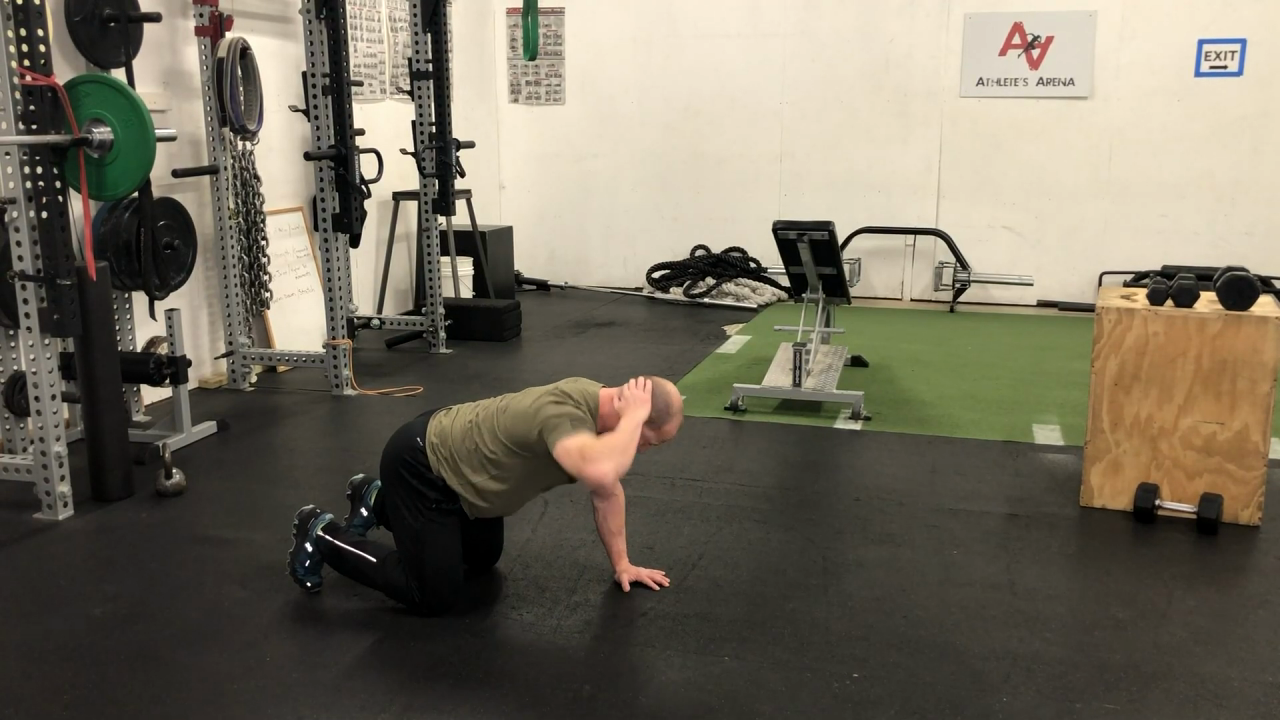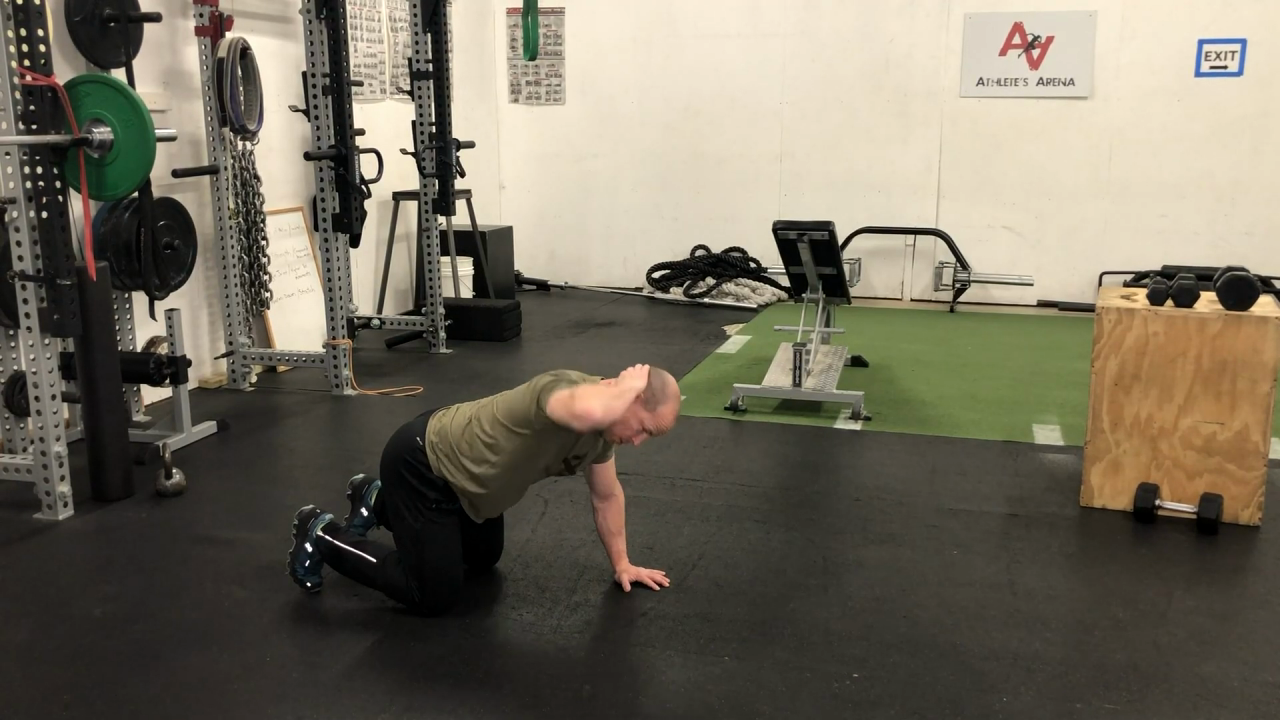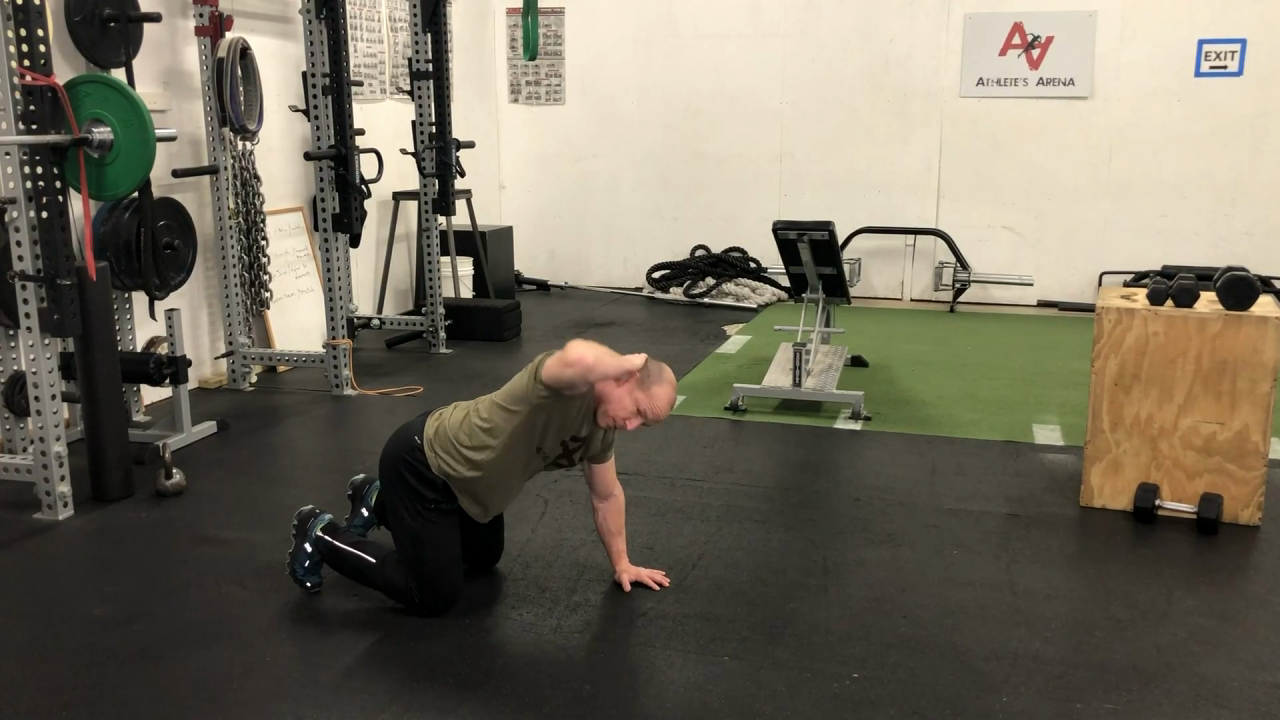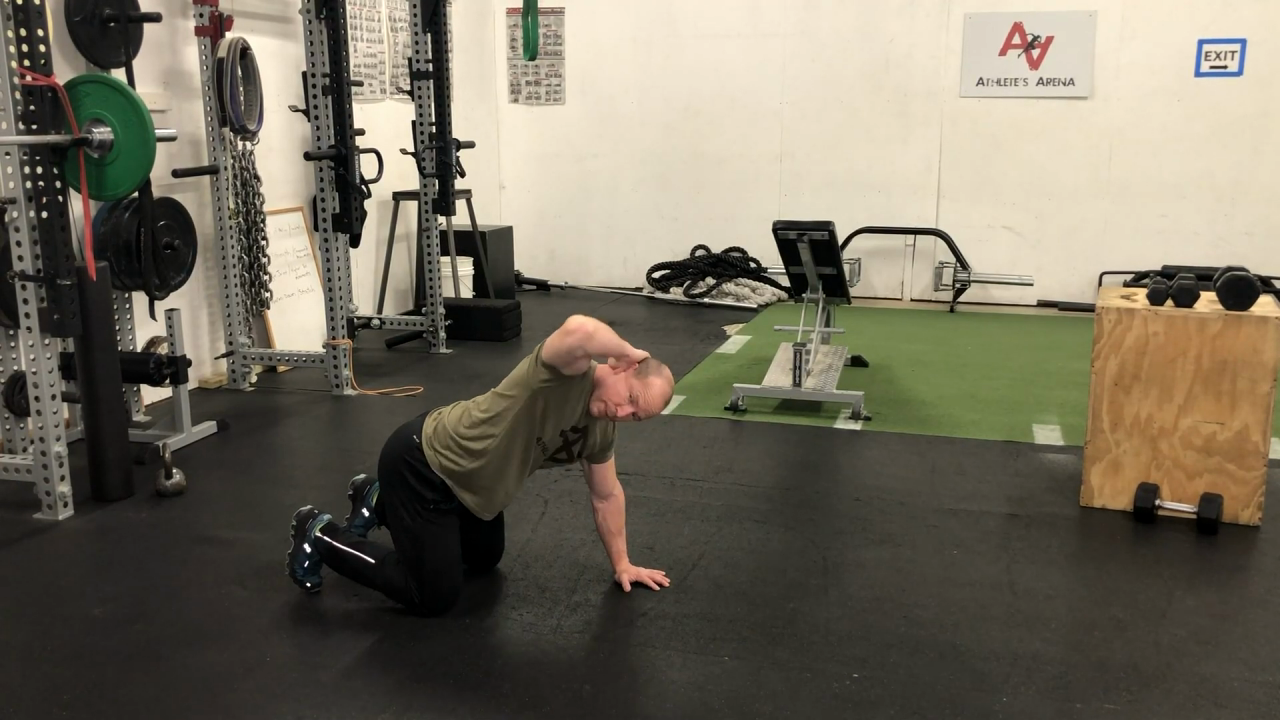
dt=0.2s
person 1, frame 1
left shoulder: (596, 401)
right shoulder: (565, 410)
left elbow: (608, 491)
right elbow: (600, 471)
left wrist: (622, 563)
right wrist: (634, 416)
left hip: (454, 454)
right hip: (419, 463)
left knee: (483, 558)
right knee: (434, 596)
left ankle: (378, 501)
right ankle: (324, 537)
person 1, frame 2
left shoulder: (602, 412)
right shoulder: (566, 388)
left elbow: (606, 495)
right elbow: (588, 412)
left wrist: (622, 564)
right wrist: (629, 387)
left hip: (457, 460)
right hip: (420, 463)
left knee: (483, 558)
right knee: (434, 596)
left ankle: (378, 500)
right ankle: (324, 538)
person 1, frame 3
left shoulder: (600, 424)
right shoulder: (567, 381)
left elbow: (606, 495)
right elbow: (580, 358)
left wrist: (622, 564)
right wrist: (627, 364)
left hip: (459, 467)
right hip: (419, 463)
left knee: (484, 558)
right knee: (433, 596)
left ankle: (378, 501)
right ankle: (323, 537)
person 1, frame 4
left shoulder: (600, 426)
right shoulder: (566, 375)
left elbow: (606, 495)
right elbow: (578, 330)
left wrist: (622, 564)
right wrist: (628, 351)
left hip: (462, 475)
right hip: (419, 463)
left knee: (484, 558)
right knee: (434, 596)
left ankle: (378, 502)
right ankle: (322, 537)
